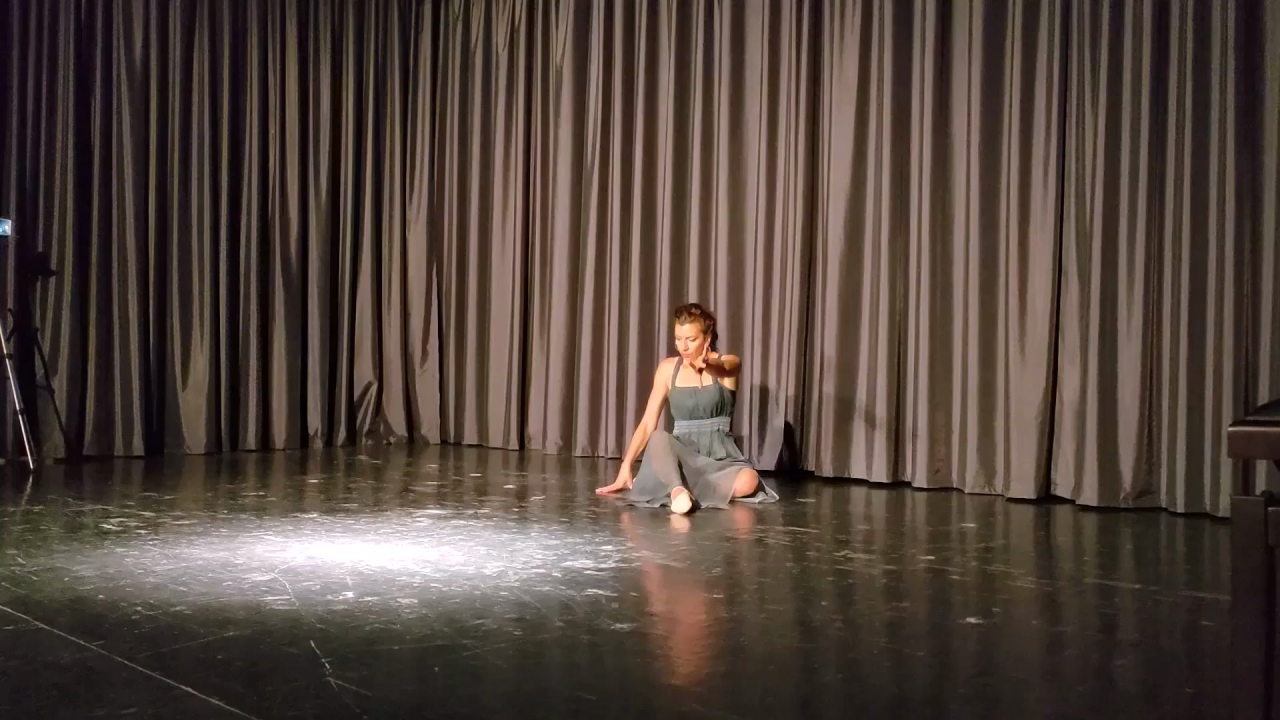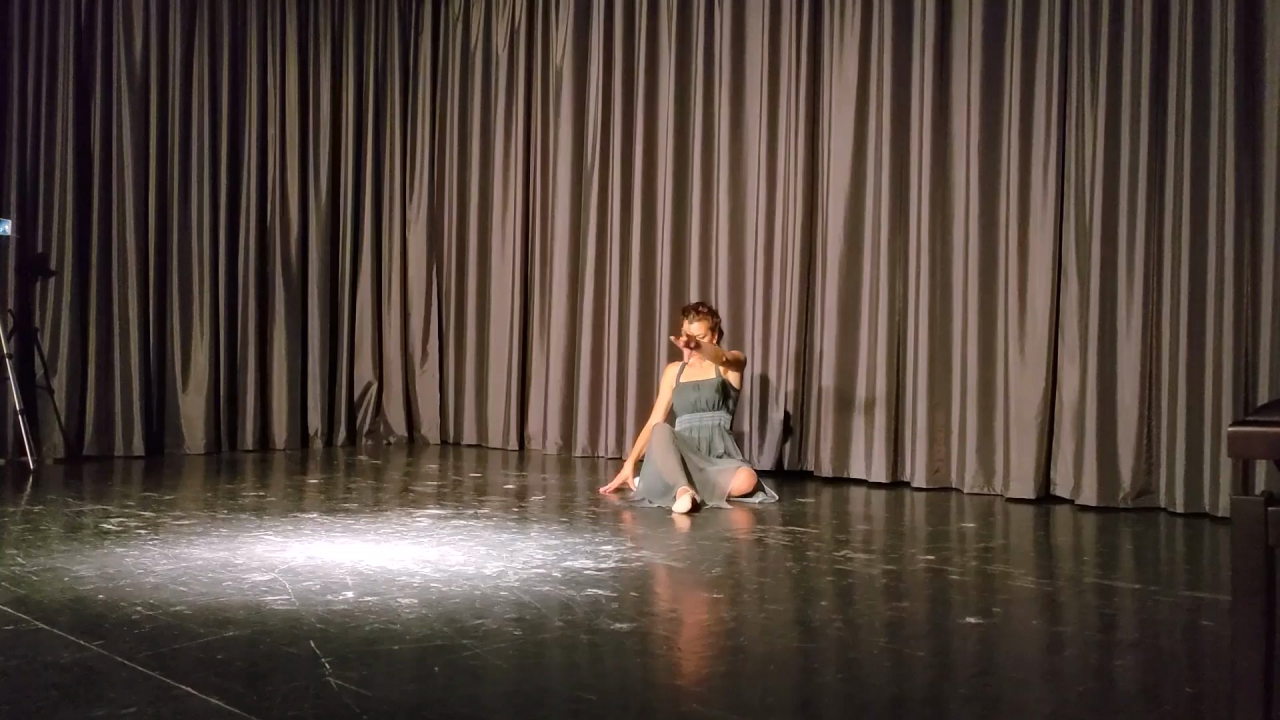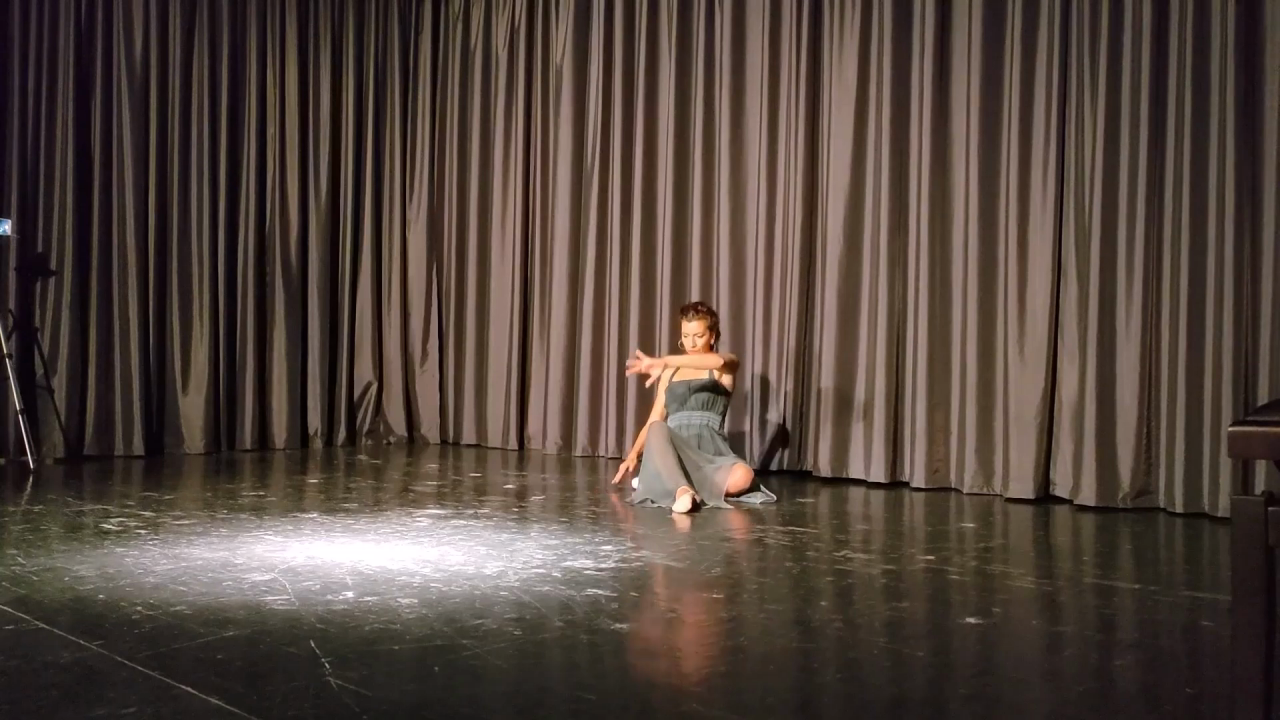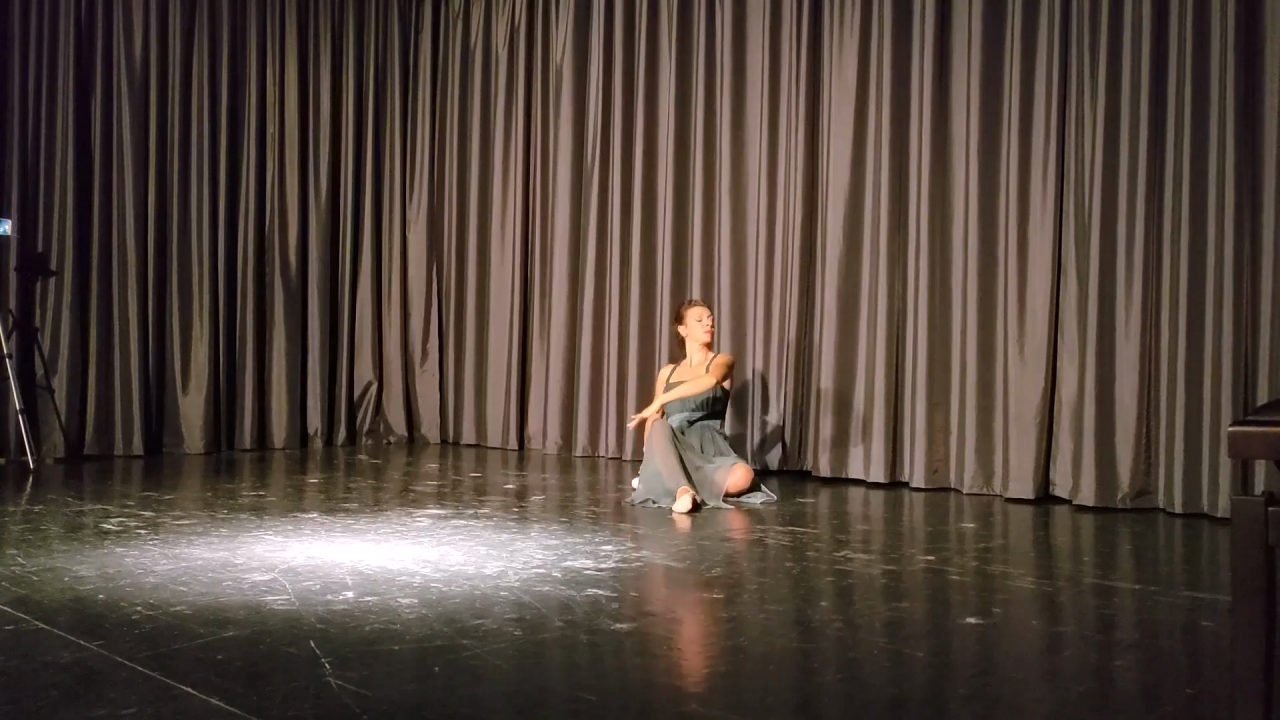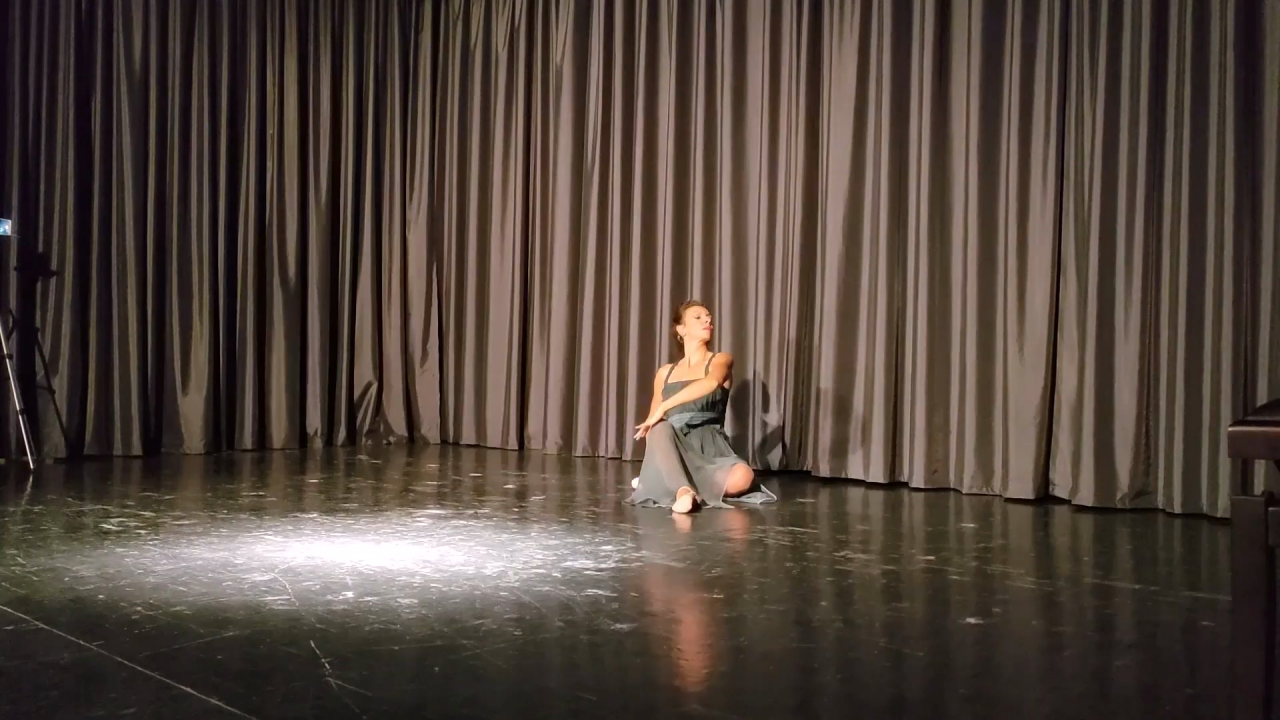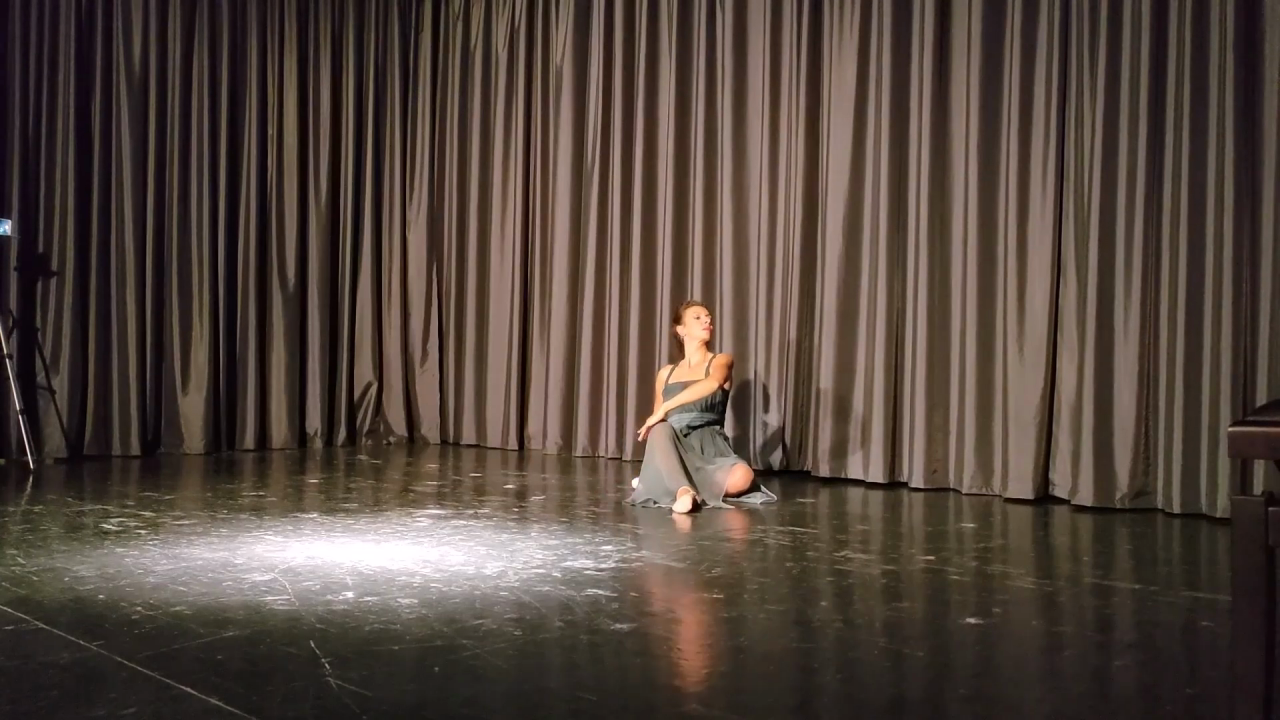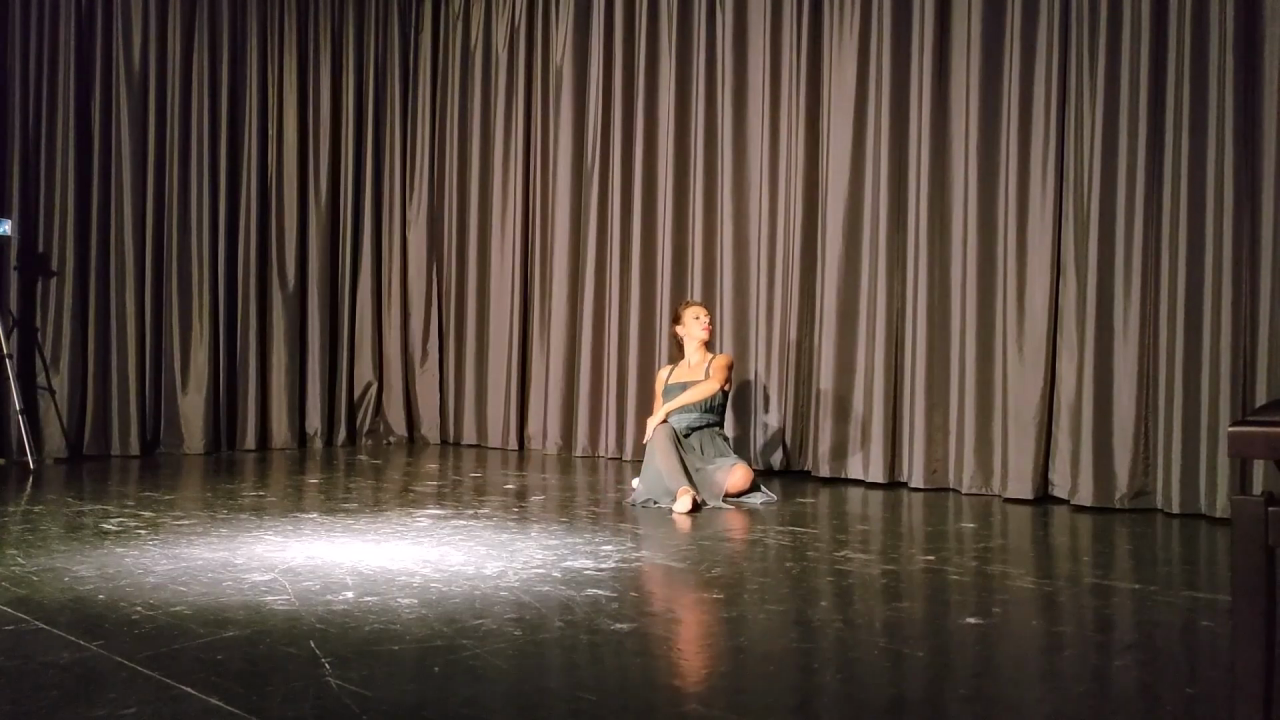
dt=0.3s
person 1, frame 1
left shoulder: (729, 363)
right shoulder: (668, 369)
left elbow: (720, 370)
right elbow: (648, 423)
left wrist: (704, 365)
right wrist: (626, 467)
left hip: (719, 456)
right hip: (682, 454)
left knee: (747, 482)
right knee: (659, 438)
left ankle: (673, 485)
right ankle: (679, 489)
person 1, frame 2
left shoulder: (733, 363)
right shoulder: (674, 371)
left elbow: (722, 357)
right elbow: (654, 422)
left wrist: (697, 346)
right wrist: (629, 464)
left hip: (719, 452)
right hip: (683, 451)
left knee: (746, 480)
right knee: (661, 431)
left ankle: (680, 484)
right ankle: (683, 489)
person 1, frame 3
left shoulder: (728, 364)
right shoulder: (671, 373)
left elbow: (718, 361)
right elbow: (654, 422)
left wrist: (666, 362)
right wrist: (634, 455)
left hip: (710, 452)
right hip: (674, 452)
left knee: (743, 476)
right knee: (658, 430)
left ankle: (674, 484)
right ankle: (683, 490)
person 1, frame 4
left shoulder: (722, 362)
right shoulder: (667, 372)
left elbow: (710, 379)
right elbow: (653, 419)
left wrist: (660, 400)
right wrist: (649, 450)
left hip: (711, 450)
right hip: (675, 453)
left knee: (743, 476)
right knee: (660, 428)
left ankle: (674, 484)
right ankle: (683, 489)
person 1, frame 5
left shoulder: (721, 360)
right shoulder: (665, 373)
left elbow: (712, 382)
right elbow: (654, 422)
left wrist: (664, 407)
left hip: (711, 449)
right hip: (675, 451)
left knee: (742, 477)
right knee: (661, 429)
left ankle: (670, 482)
right ankle: (683, 490)
person 1, frame 6
left shoulder: (721, 361)
right shoulder: (666, 373)
left elbow: (713, 383)
right elbow: (655, 422)
left wrist: (665, 408)
left hip: (710, 449)
right hip: (675, 451)
left knee: (742, 477)
right knee: (661, 429)
left ankle: (677, 485)
right ankle: (684, 490)
person 1, frame 7
left shoulder: (721, 362)
right shoulder: (665, 374)
left elbow: (714, 384)
right elbow: (656, 423)
left wrist: (665, 410)
left hip: (710, 448)
right hip: (674, 450)
left knee: (742, 477)
right knee: (661, 430)
left ankle: (673, 483)
right ankle: (684, 490)
